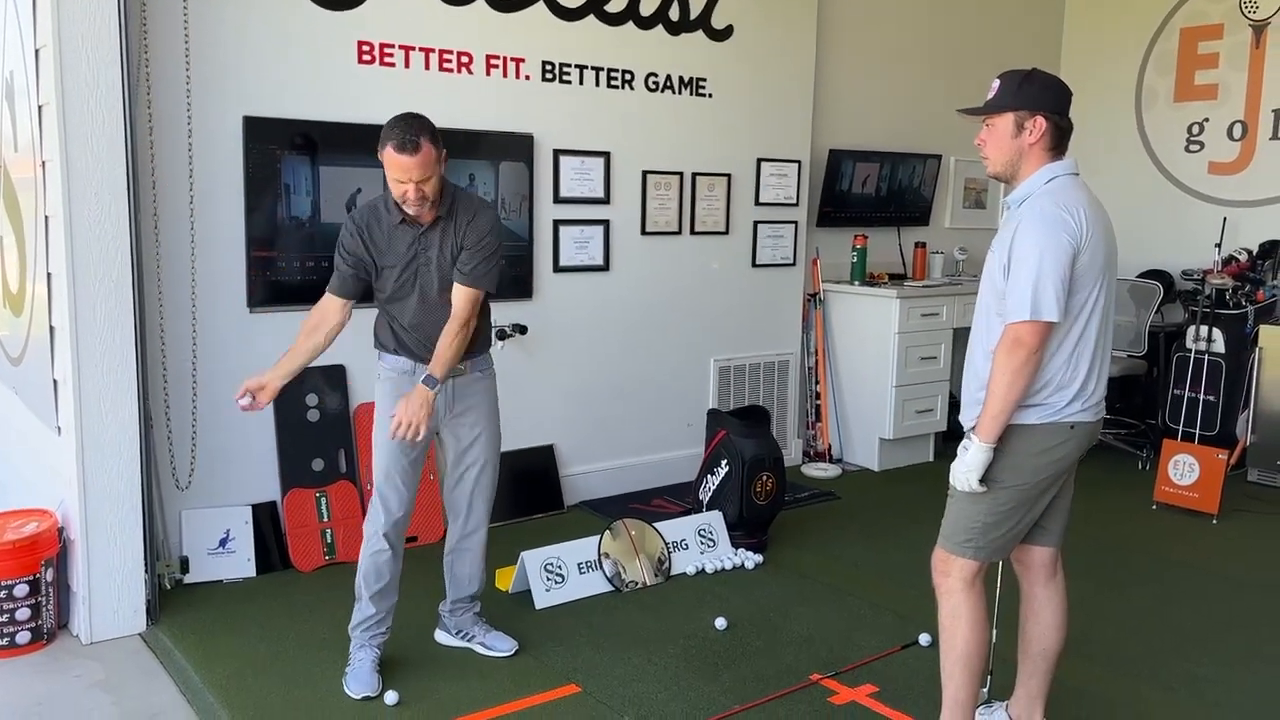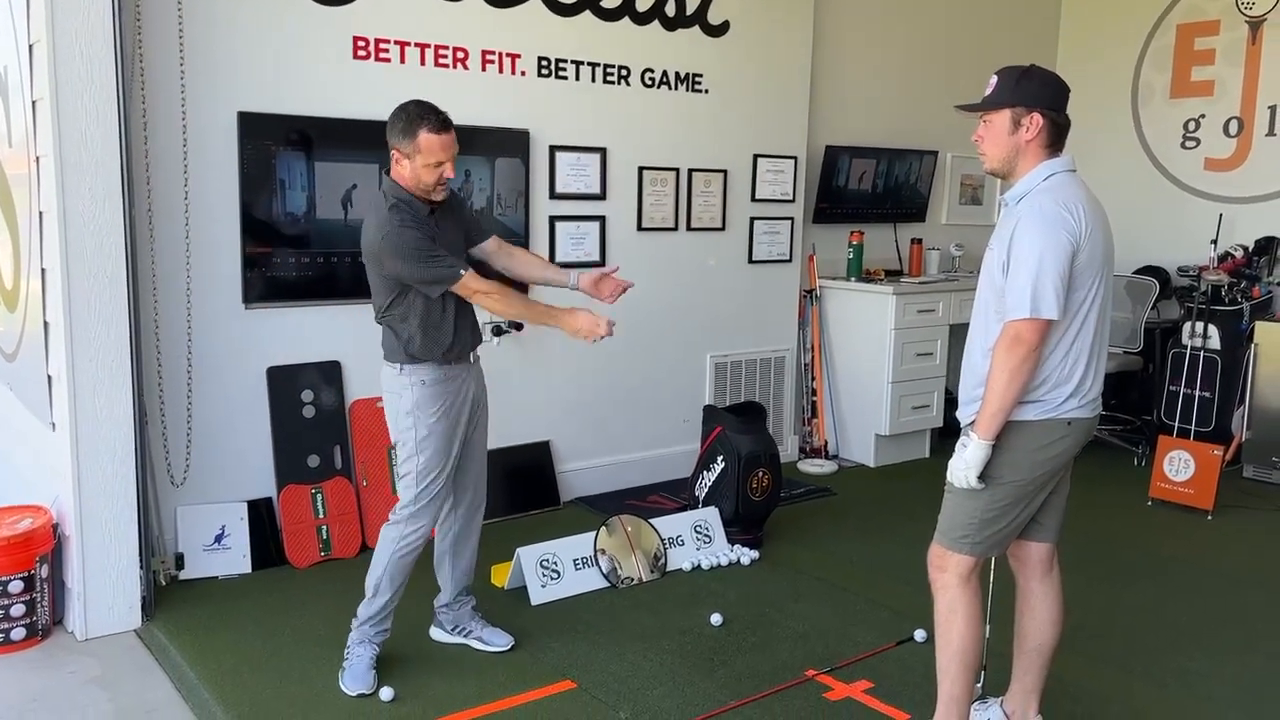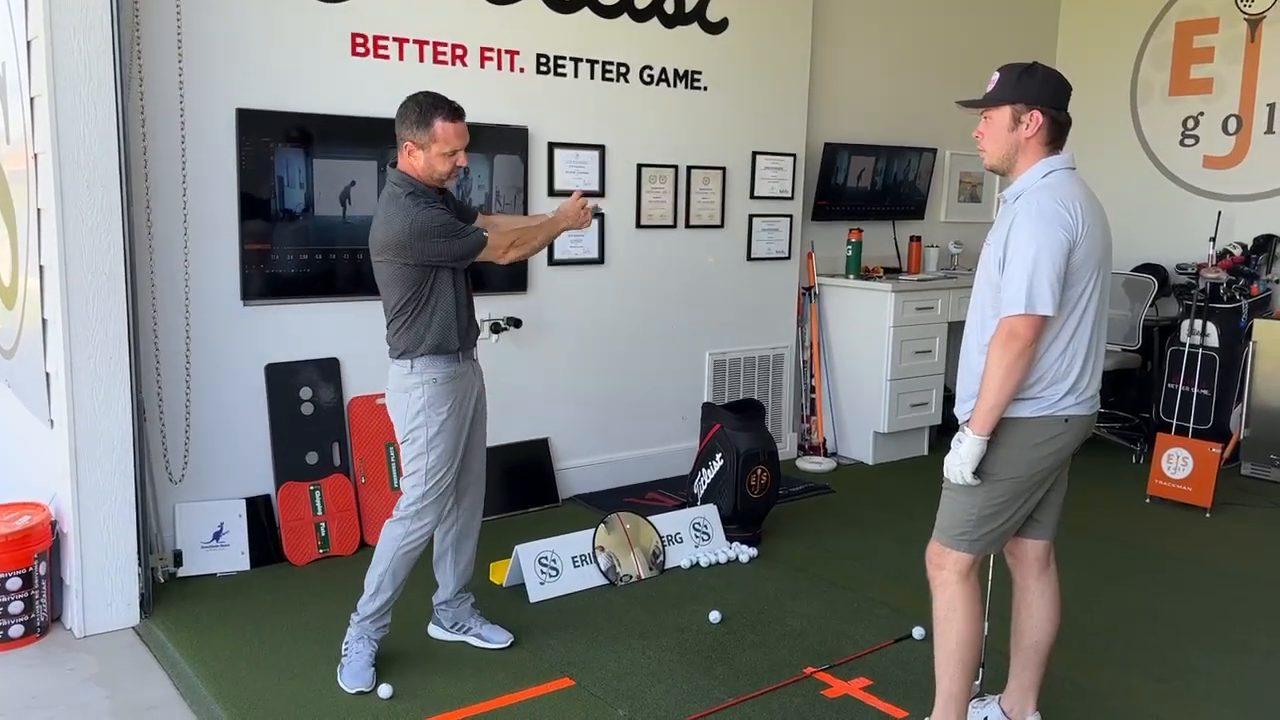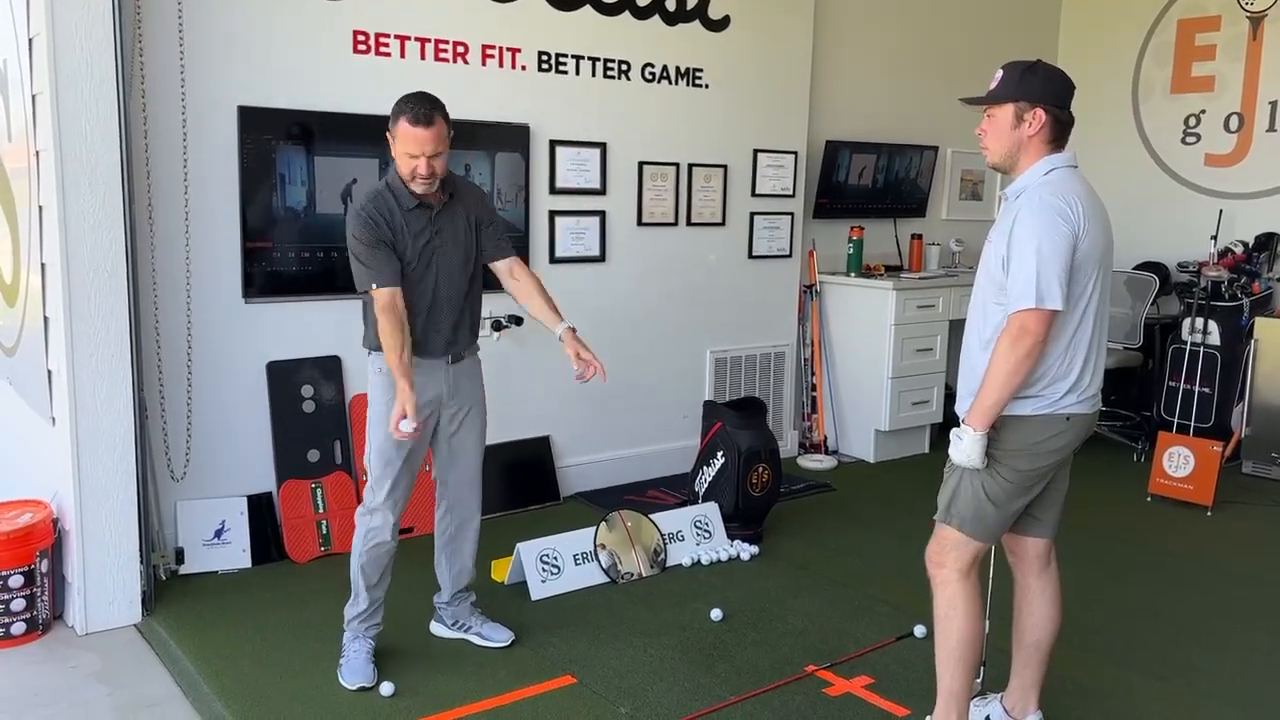
dt=0.4s
person 1, frame 1
left shoulder: (1044, 212)
right shoulder: (1070, 201)
left elbow: (1025, 337)
left wrist: (981, 439)
left hip: (1026, 428)
right hip: (1058, 421)
left knee: (955, 568)
right knee: (1038, 565)
person 1, frame 2
left shoulder: (1043, 209)
right shoulder: (1064, 199)
left elbow: (1024, 335)
left wrist: (980, 435)
left hip: (1023, 425)
right hip: (1053, 417)
left knee: (951, 565)
right knee: (1034, 560)
person 1, frame 3
left shoulder: (1040, 205)
right shoulder: (1064, 195)
left elbow: (1020, 331)
left wrist: (975, 431)
left hip: (1021, 421)
right hip: (1051, 414)
left knee: (949, 562)
right knee: (1030, 557)
person 1, frame 4
left shoulder: (1042, 203)
right shoulder: (1065, 194)
left elbow: (1027, 328)
left wrist: (975, 422)
left hip: (1021, 419)
right hip: (1051, 412)
left knee: (949, 557)
right knee: (1031, 555)
person 2, frame 1
left shoulder: (477, 219)
right shoulder: (364, 225)
left elbow: (463, 314)
right elbow: (334, 309)
left wrist: (431, 388)
right wrist: (278, 375)
left hip: (464, 377)
right hip: (401, 372)
left knee: (472, 505)
right knee: (390, 511)
left ankle: (461, 616)
right ankle: (367, 641)
person 2, frame 2
left shoulder: (445, 202)
right shoulder: (392, 229)
left elbow: (502, 253)
right elbow: (480, 290)
left wrist: (579, 282)
right wrist: (563, 320)
left hip: (463, 370)
right hip: (421, 381)
left knee: (466, 501)
right knee: (417, 509)
left ankle: (454, 612)
right ankle: (365, 638)
person 2, frame 3
left shoulder: (433, 194)
right shoulder: (408, 216)
left elbow: (486, 226)
right elbow: (501, 249)
left wrist: (555, 220)
right wrist: (561, 223)
left hip: (461, 367)
right hip: (425, 377)
left knee: (465, 498)
right knee: (422, 507)
left ankle: (452, 610)
right ankle: (362, 635)
person 2, frame 4
left shoulder: (471, 203)
right shoulder: (371, 215)
left elbow: (513, 273)
right elbow: (389, 308)
left wrist: (566, 332)
right wrist: (401, 388)
left hip: (462, 370)
right hip: (403, 374)
left knee: (462, 498)
right knee: (383, 507)
left ankle: (454, 608)
right ankle: (359, 632)
